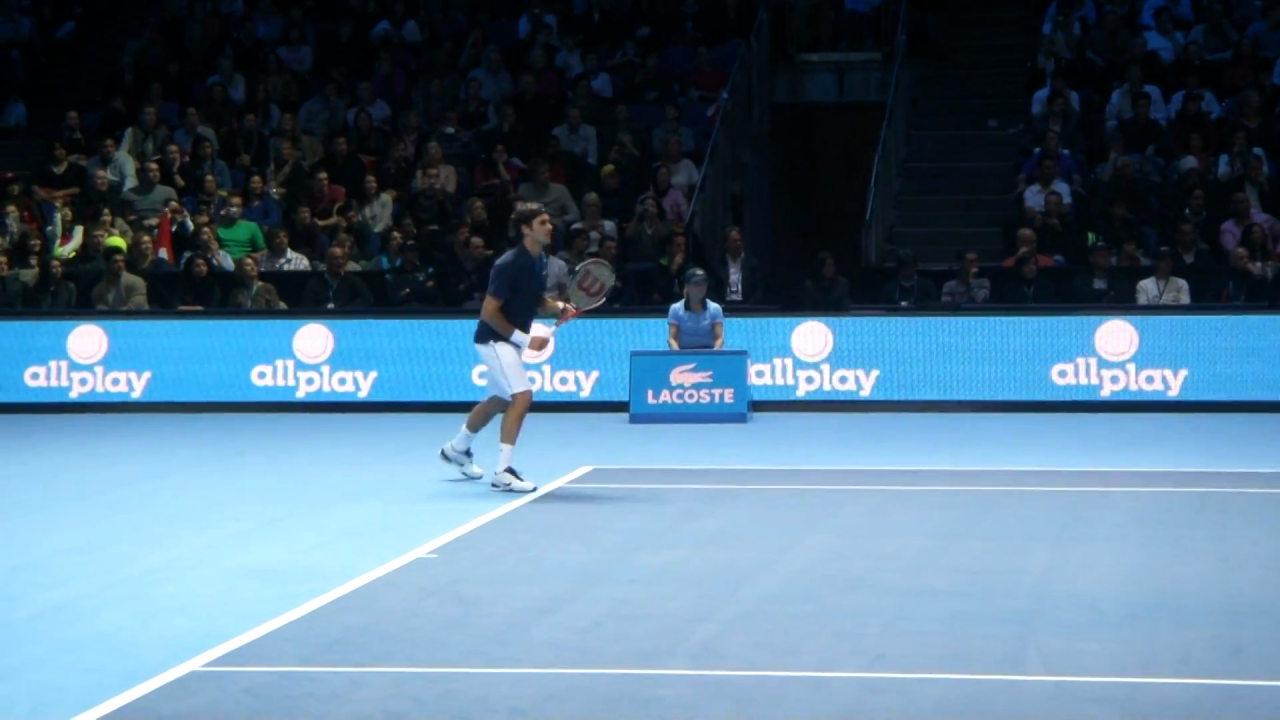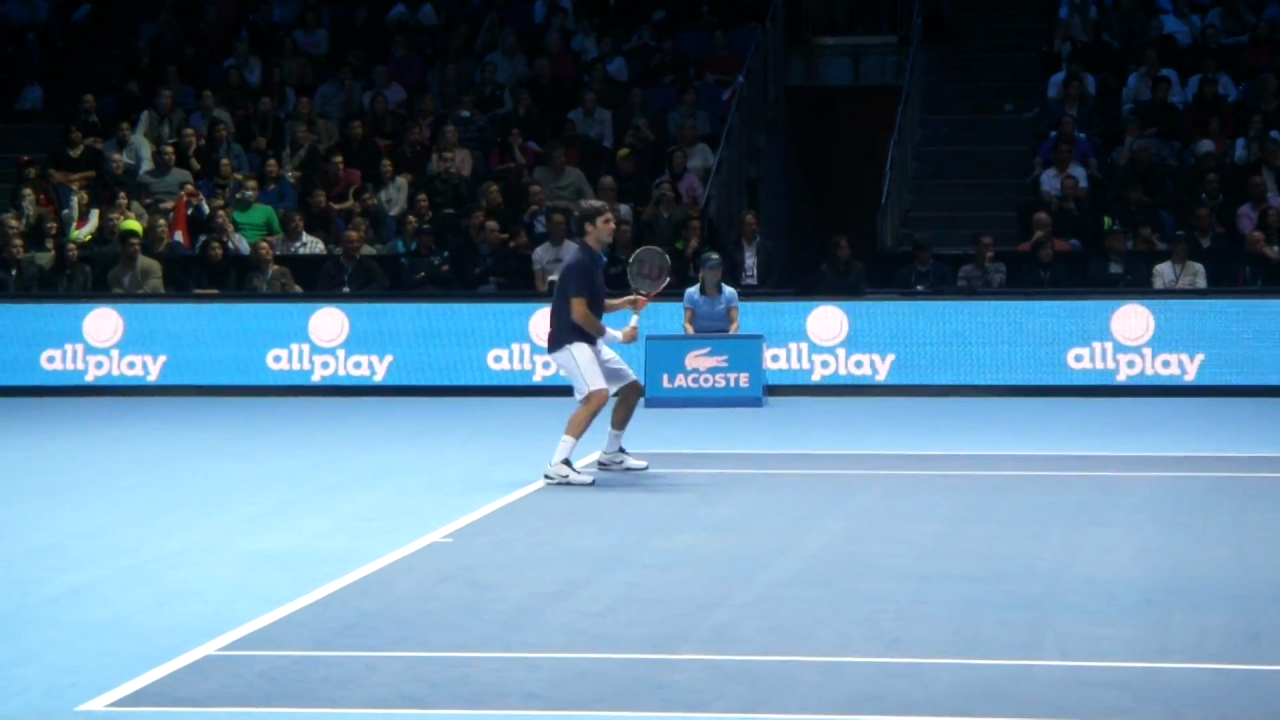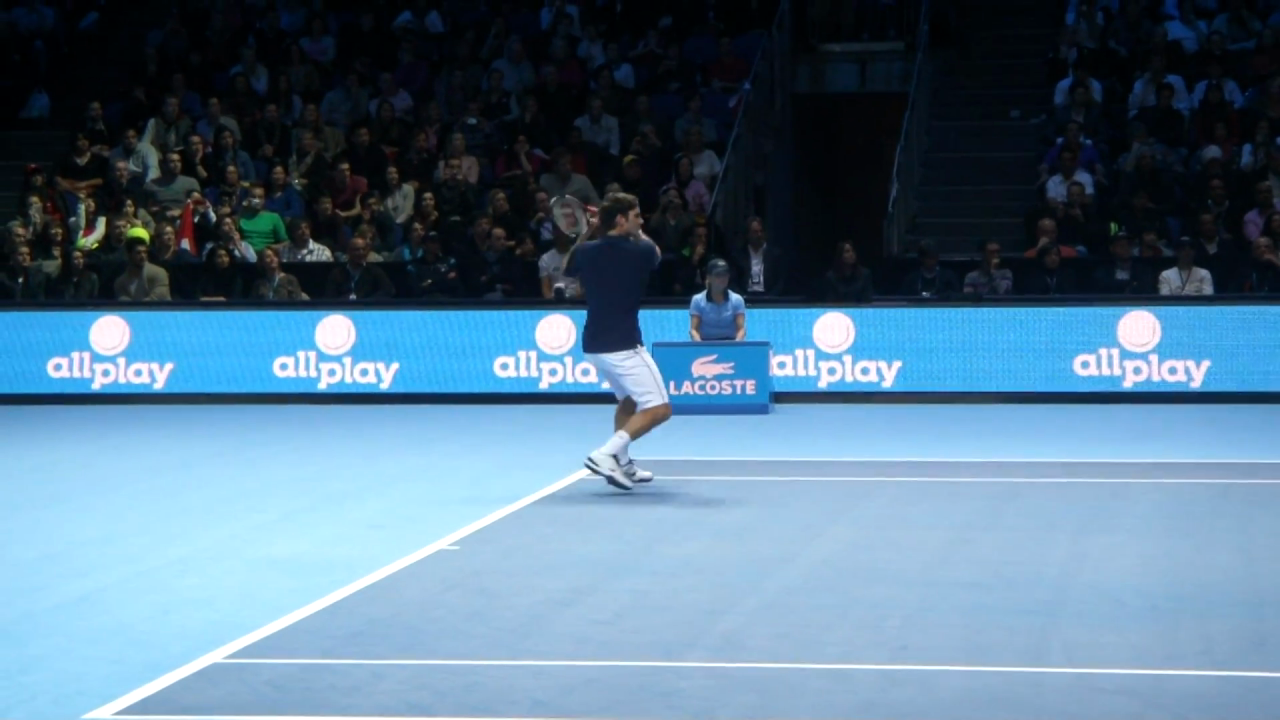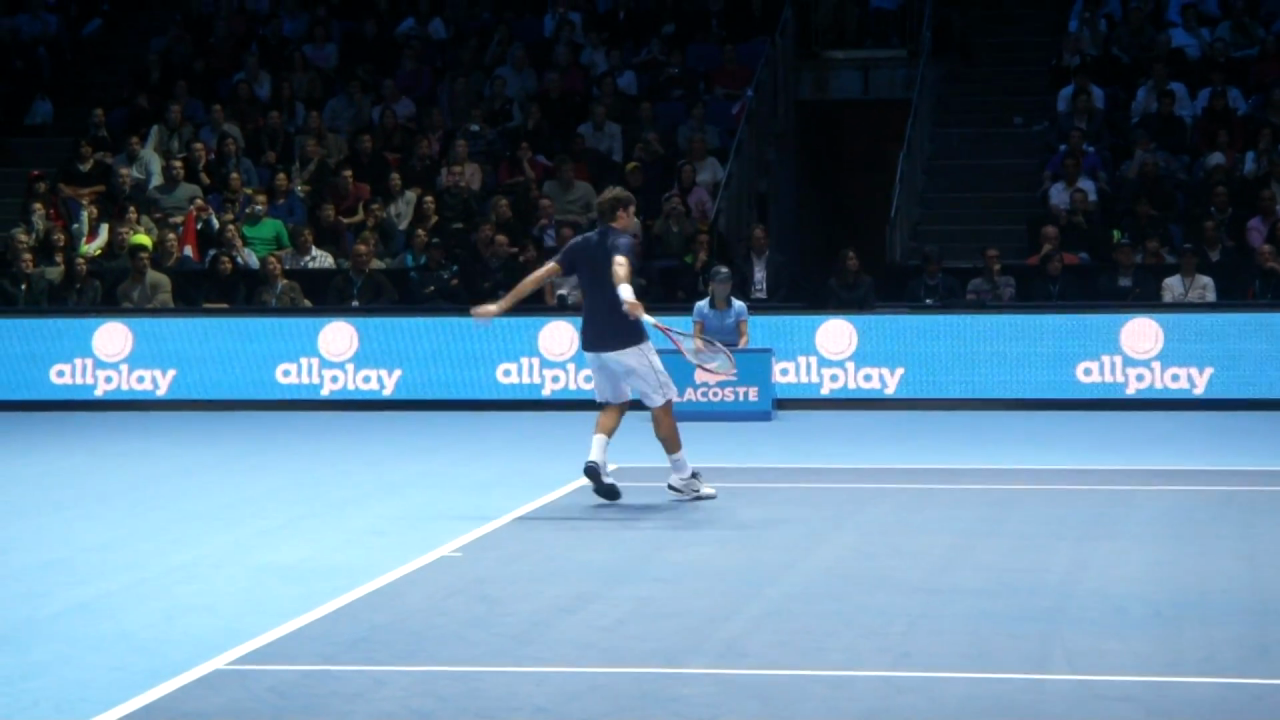
dt=0.4s
person 1, frame 1
left shoulder: (540, 261)
right shoulder: (508, 265)
left elbow: (540, 302)
right elbow: (489, 312)
left wrist: (559, 307)
right wrist: (524, 338)
left hip: (510, 341)
right hip: (494, 339)
left knee: (499, 401)
right knee: (523, 396)
left ankle: (456, 449)
right ankle: (503, 472)
person 1, frame 2
left shoulder: (595, 259)
right shoulder: (579, 263)
right elbow: (579, 314)
left wrist: (623, 302)
right wrist: (615, 335)
left hip: (588, 342)
right hip: (570, 343)
left knee: (633, 388)
right knee: (597, 396)
left ankle: (612, 453)
right ankle: (558, 464)
person 1, frame 3
left shoulder: (586, 250)
right shoulder: (642, 250)
left elbow: (568, 272)
right elbow: (656, 255)
left wrist: (587, 232)
right wrist: (636, 233)
left hip: (593, 346)
right hip: (624, 346)
left knee: (629, 399)
right knee: (659, 409)
left ankle: (620, 464)
right ankle: (606, 454)
person 1, frame 4
left shoulder: (581, 245)
right shoulder: (623, 241)
left elbow: (539, 276)
right elbow: (619, 267)
left wrist: (499, 307)
right wrist: (627, 294)
left hip: (593, 344)
right hip: (628, 342)
left knee: (613, 405)
right knee: (662, 406)
left ankle: (595, 461)
right ankle: (682, 478)
